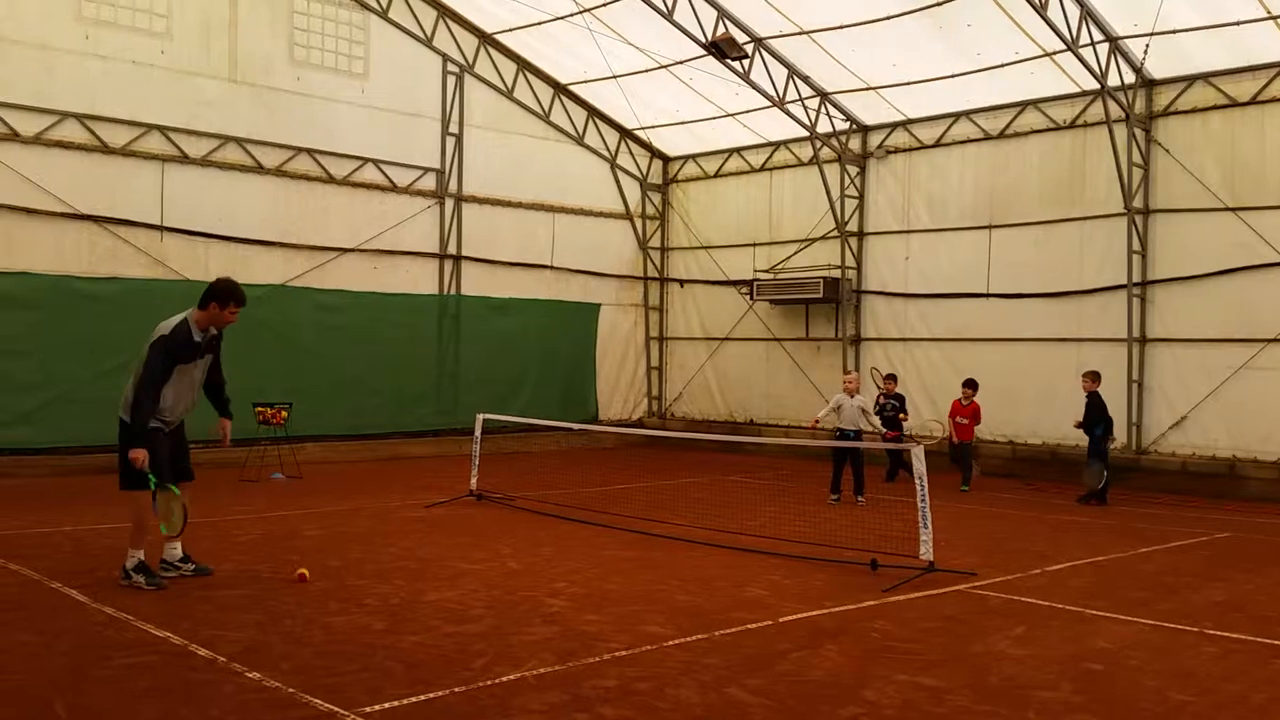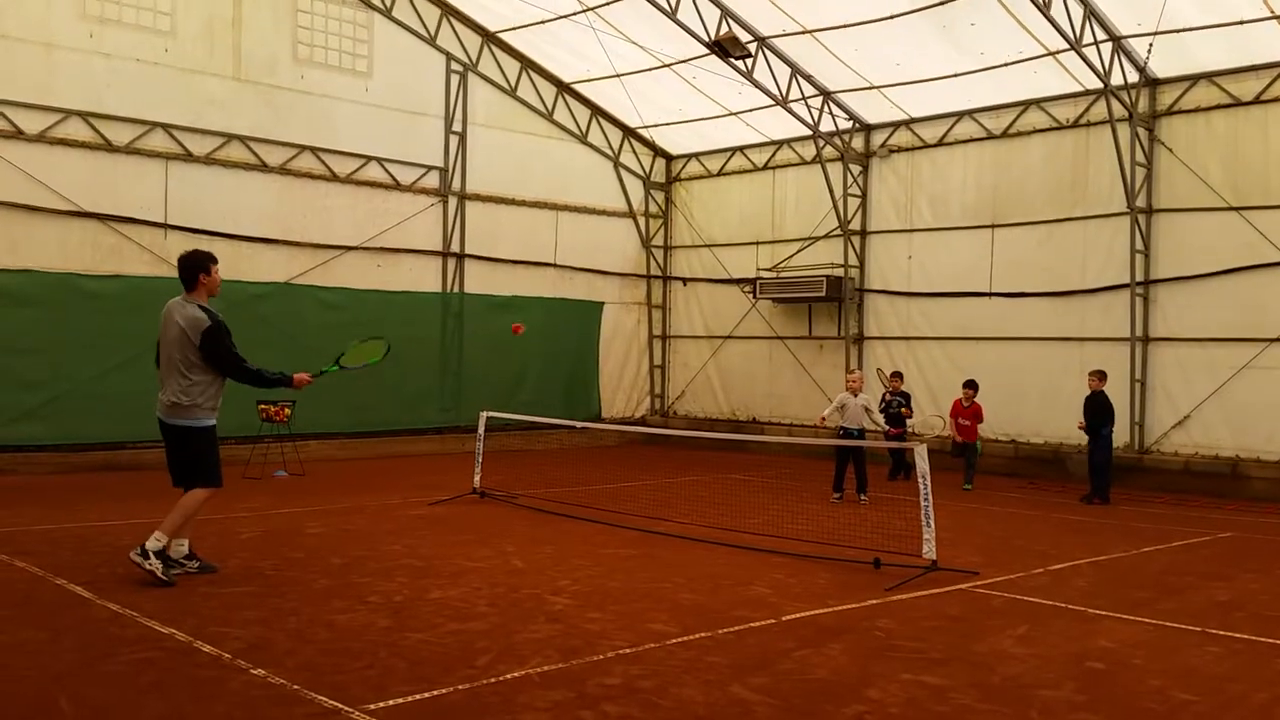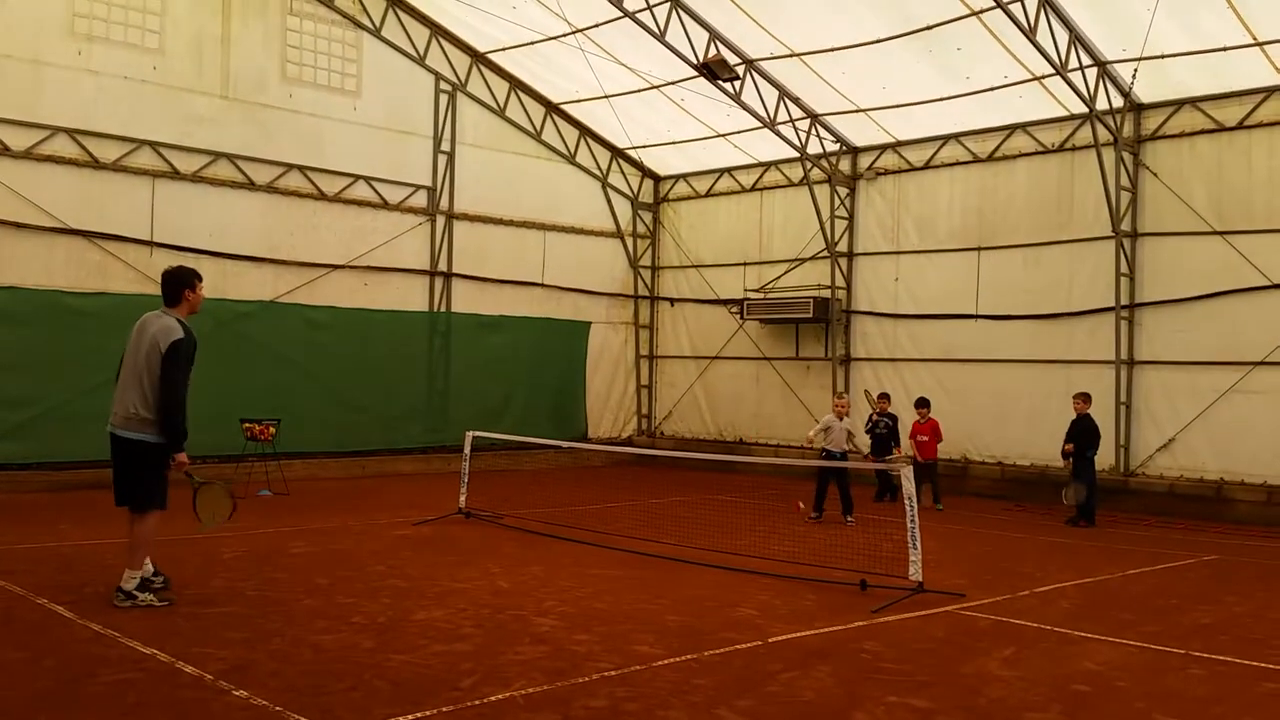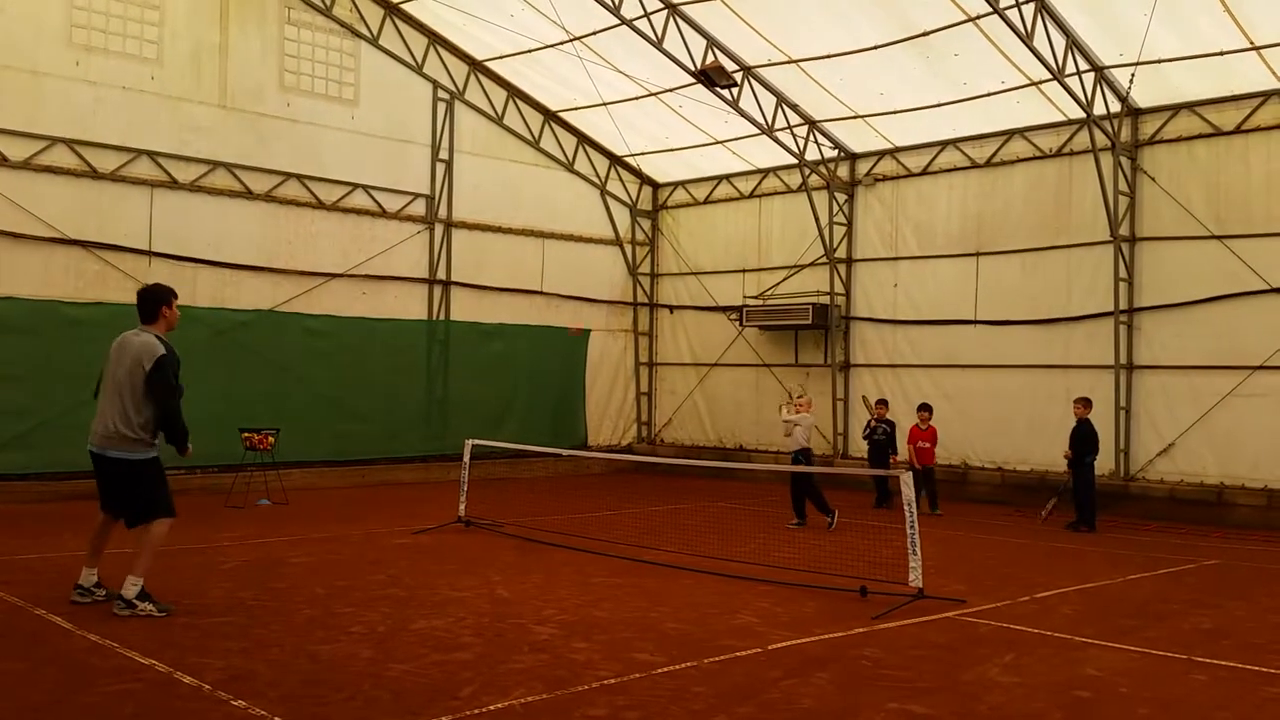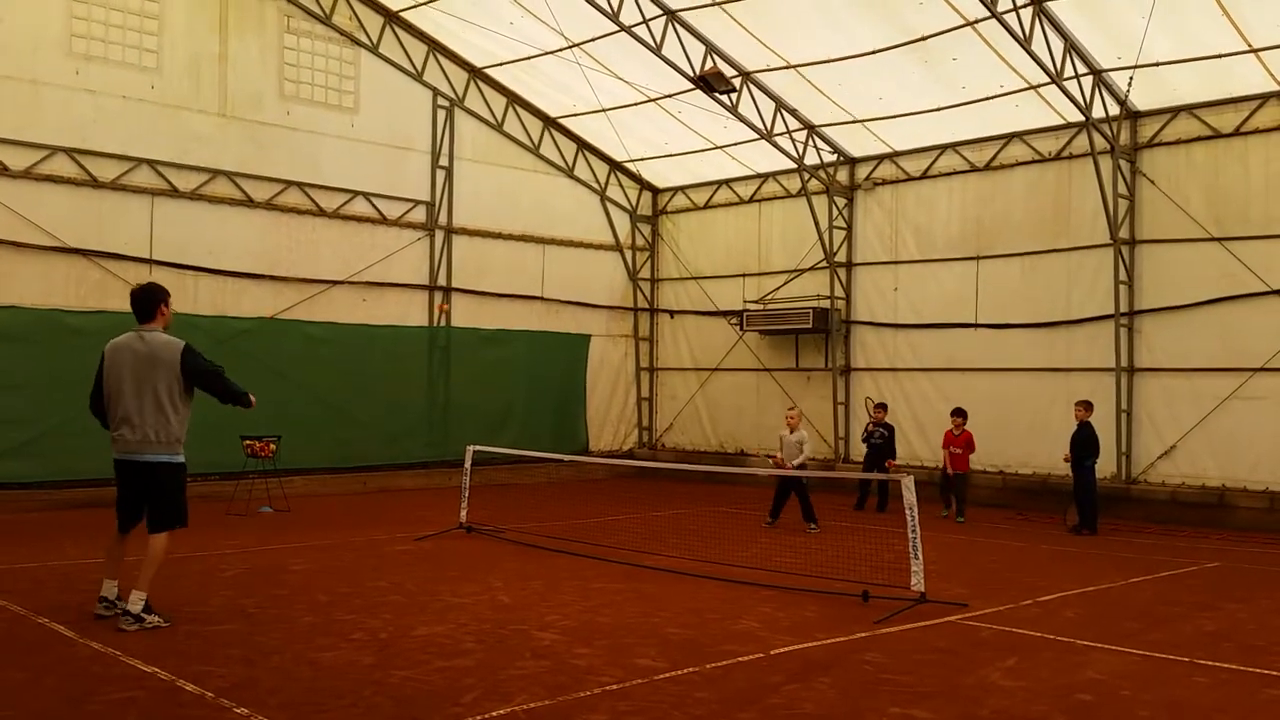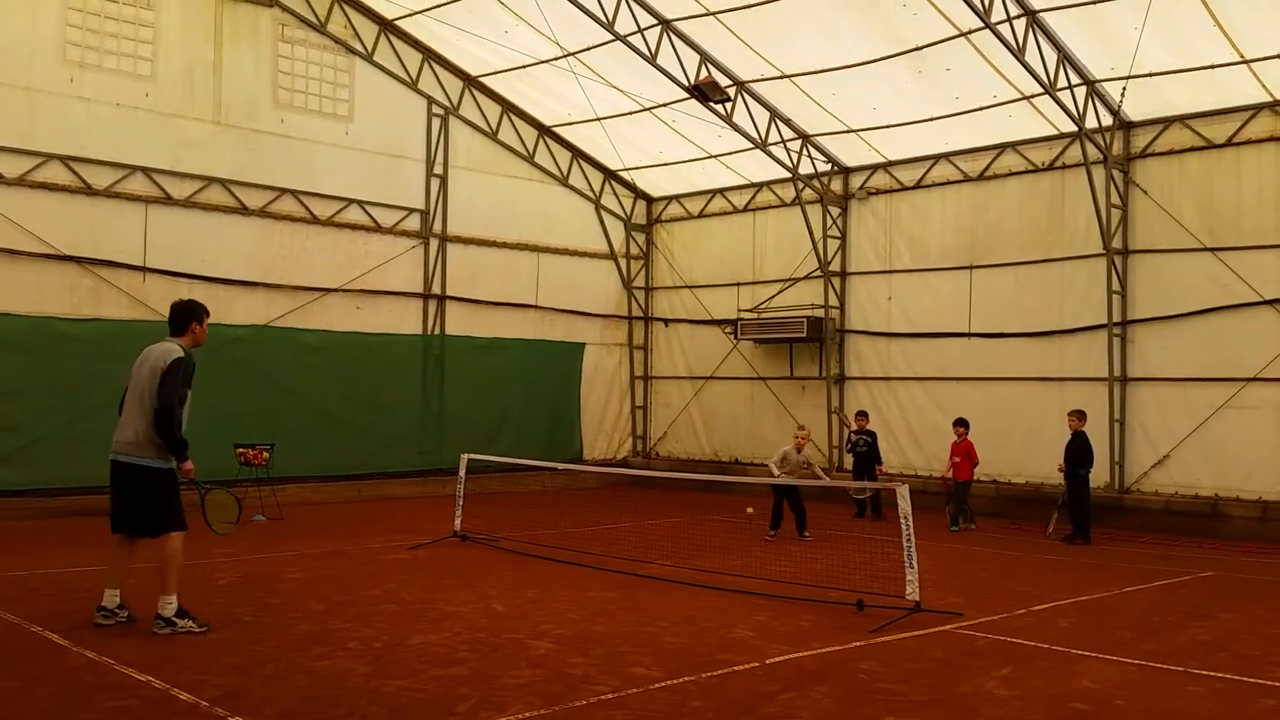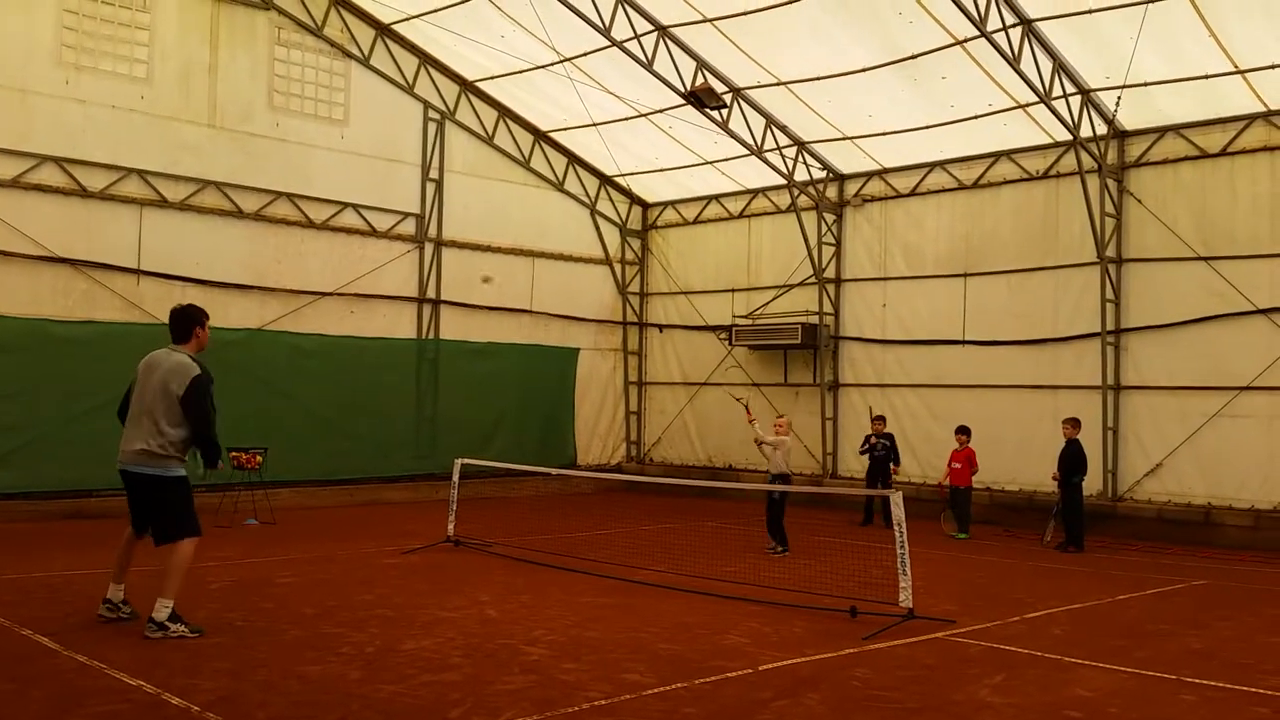
dt=0.7s
person 1, frame 1
left shoulder: (212, 333)
right shoulder: (172, 337)
left elbow: (213, 376)
right elbow: (146, 388)
left wrist: (225, 414)
right wrist: (139, 442)
left hip: (172, 422)
right hip: (144, 423)
left knee: (180, 484)
right knee: (146, 490)
left ankle: (173, 557)
right ankle: (133, 564)
person 1, frame 2
left shoulder: (170, 309)
right shoulder: (208, 324)
right elbow: (240, 370)
right wrist: (288, 380)
left hip: (170, 413)
right hip: (194, 418)
left knee: (192, 486)
right knee: (203, 487)
left ankle: (179, 553)
right ankle: (150, 548)
person 1, frame 3
left shoulder: (145, 321)
right shoulder: (180, 337)
left elbow: (124, 375)
right elbow: (173, 397)
right wrist: (178, 446)
left hip: (121, 427)
right hip: (146, 433)
left knee: (140, 506)
right knee: (148, 509)
left ankle: (143, 571)
right ankle: (130, 586)
person 1, frame 4
left shoulder: (122, 341)
right shoulder: (161, 354)
right elbow: (169, 412)
right wrist: (182, 444)
left hip: (100, 445)
right hip: (133, 450)
left knee: (111, 514)
right knee: (159, 518)
left ankle: (86, 583)
right ankle: (131, 594)
person 1, frame 5
left shoulder: (113, 349)
right shoulder: (177, 350)
left elbow: (97, 404)
right elbow: (216, 382)
right wrist: (245, 398)
left hip: (125, 454)
right hip: (164, 455)
left knee: (124, 526)
right knee: (161, 530)
left ankle: (108, 597)
right ankle: (136, 608)
person 1, frame 6
left shoulder: (150, 353)
right shoulder: (180, 359)
right elbow: (167, 413)
right wrist: (182, 455)
left hip: (122, 454)
right hip: (151, 459)
left knee: (128, 532)
right knee: (173, 531)
left ankle: (110, 605)
right ankle: (168, 613)
person 1, frame 7
left shoulder: (148, 361)
right shoulder: (195, 374)
left elbow: (124, 411)
right elbow: (204, 428)
right wrist: (213, 460)
left hip: (130, 461)
right hip: (163, 467)
left knee: (138, 529)
right knee: (185, 537)
left ankle: (113, 600)
right ankle: (162, 617)
